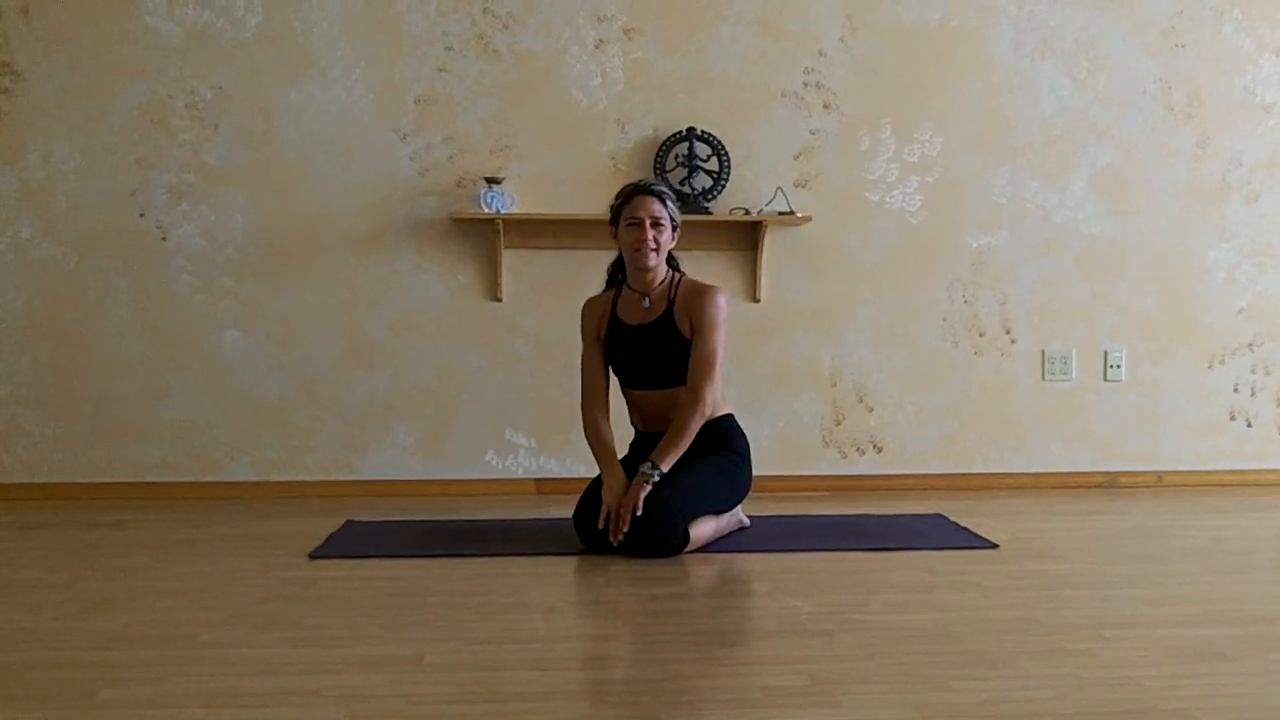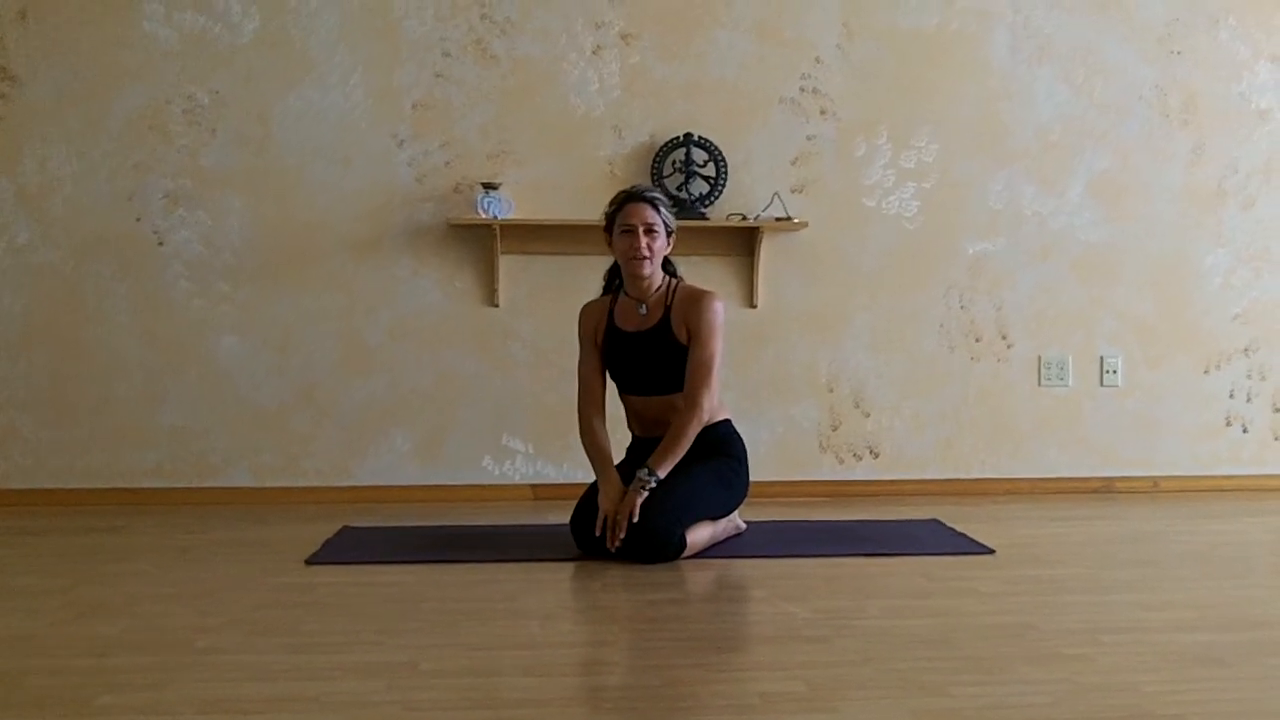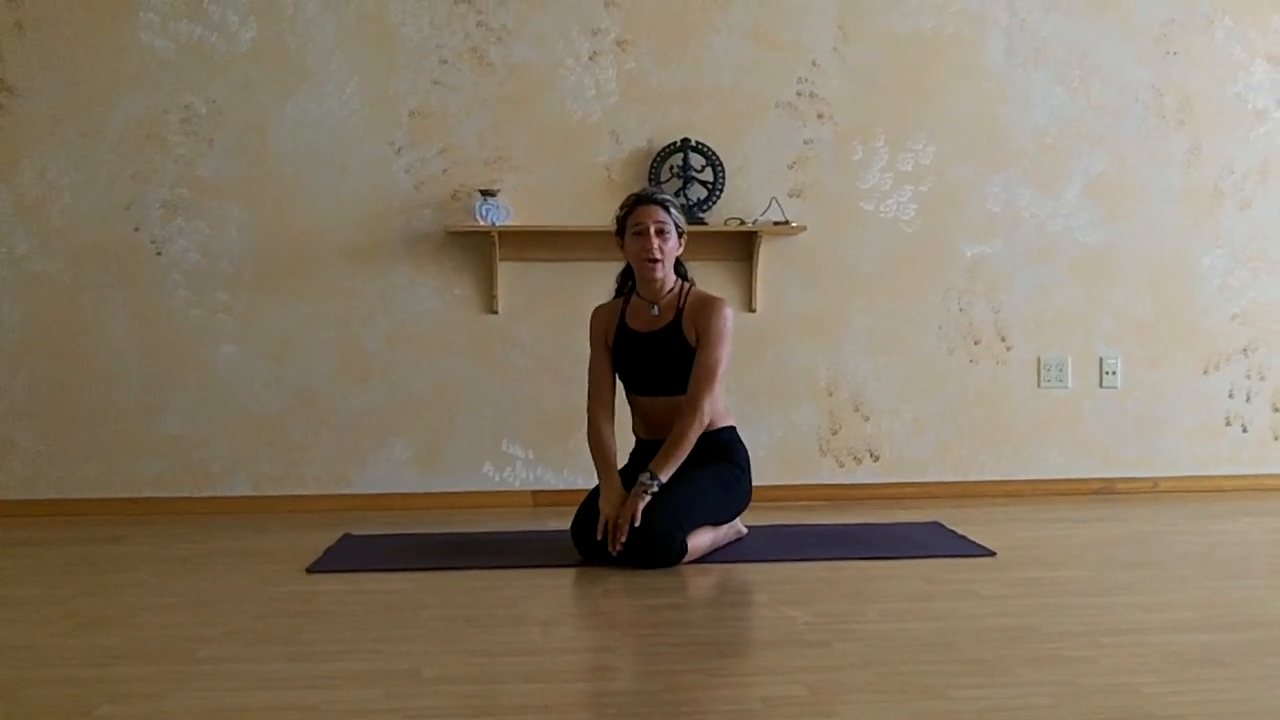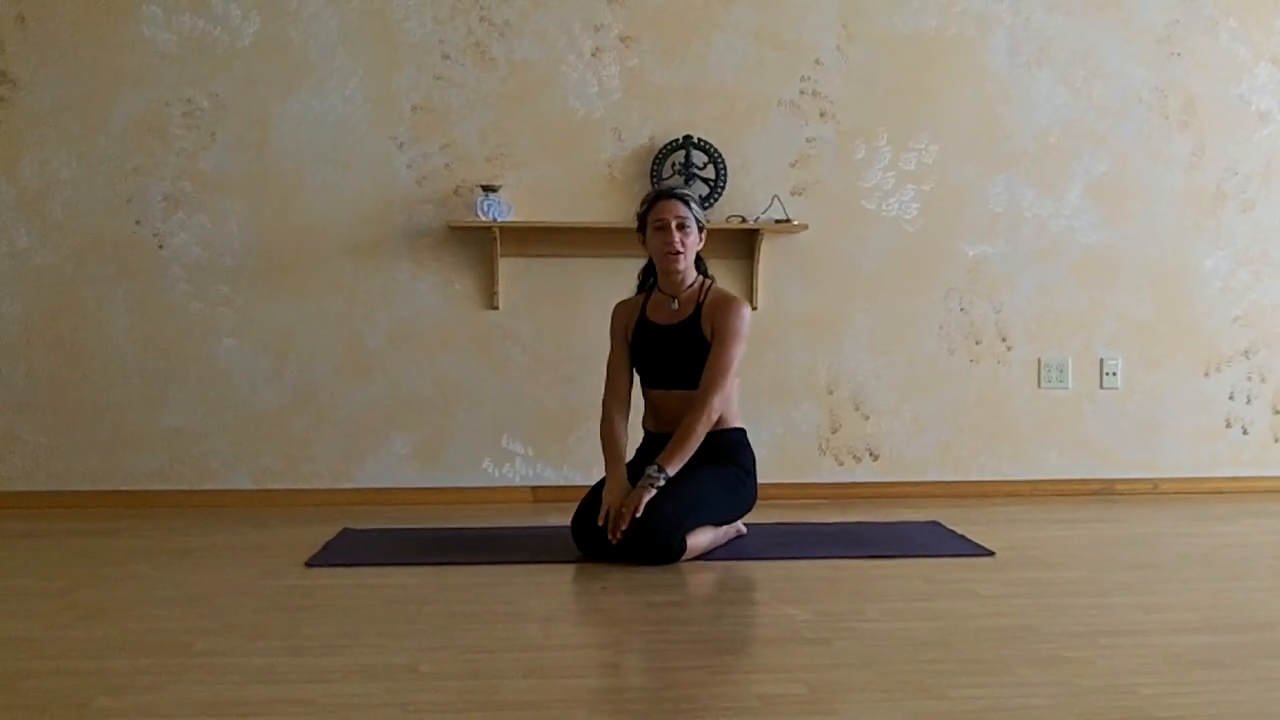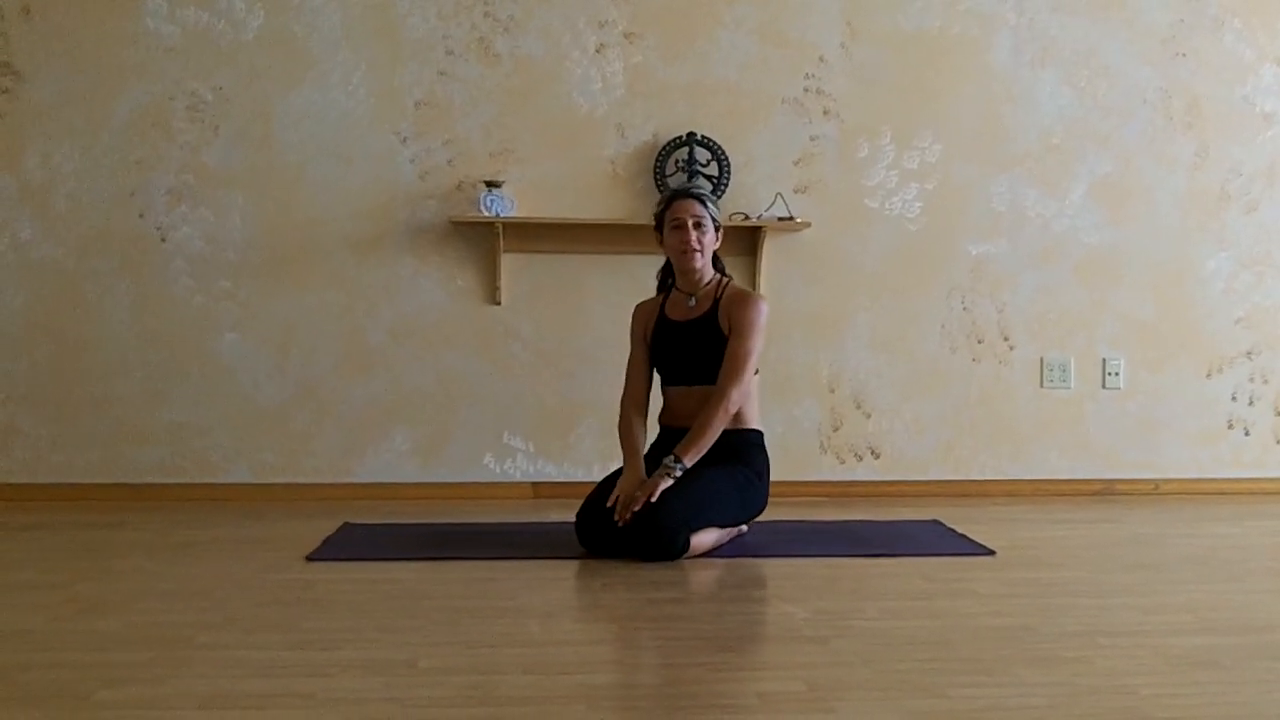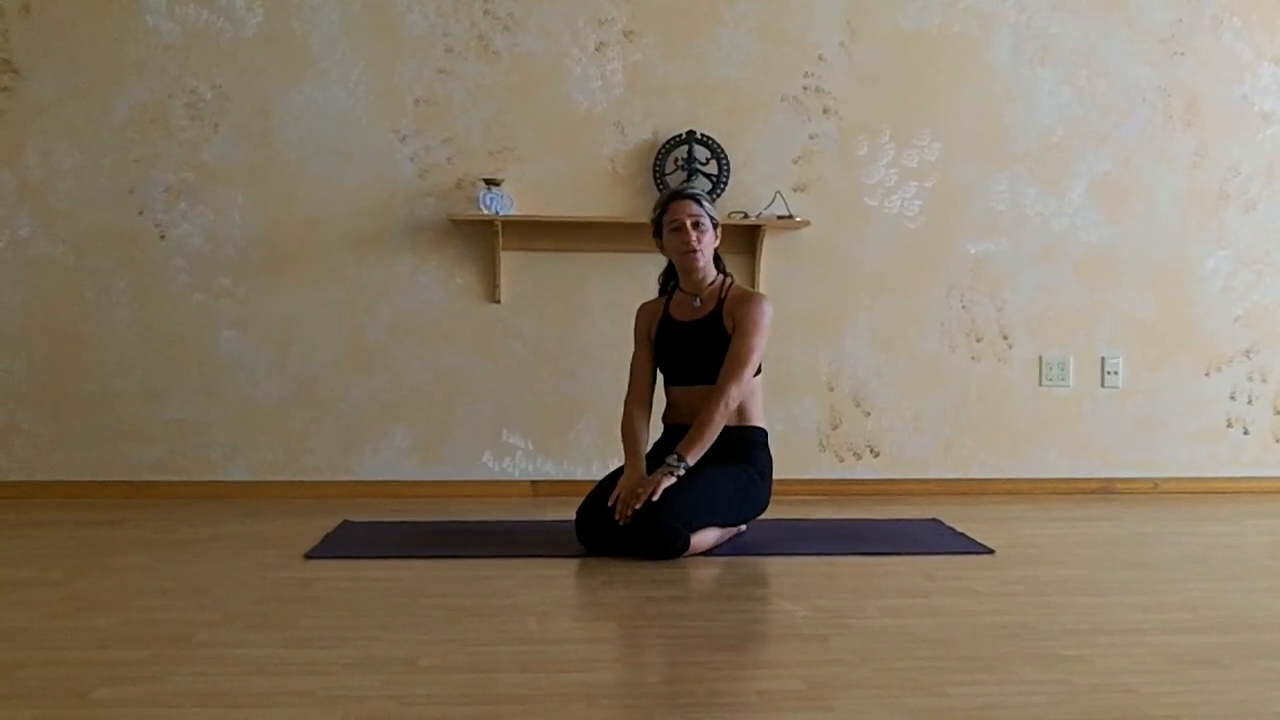
dt=0.4s
person 1, frame 1
left shoulder: (703, 299)
right shoulder: (597, 311)
left elbow: (700, 402)
right elbow: (594, 407)
left wrist: (648, 477)
right wrist: (612, 476)
left hip: (715, 447)
right hip: (648, 448)
left knee: (652, 524)
right knee: (592, 525)
left ankle: (725, 516)
person 1, frame 2
left shoulder: (700, 305)
right shoulder: (594, 316)
left elbow: (698, 408)
right elbow: (590, 412)
left wrist: (644, 482)
right wrist: (609, 482)
left hip: (712, 451)
right hip: (645, 452)
left knee: (648, 530)
right knee: (590, 530)
left ankle: (722, 521)
person 1, frame 3
left shoulder: (710, 311)
right shoulder: (606, 318)
left elbow: (699, 411)
right elbow: (599, 412)
left wrist: (647, 486)
right wrist: (611, 486)
left hip: (715, 458)
right hip: (648, 456)
left knee: (648, 535)
right knee: (590, 536)
left ankle: (723, 527)
person 1, frame 4
left shoulder: (728, 308)
right shoulder: (627, 313)
left elbow: (709, 405)
right elbow: (615, 404)
left wrist: (654, 479)
right wrist: (617, 478)
left hip: (722, 457)
right hip: (655, 452)
left knee: (649, 530)
right knee: (590, 530)
left ankle: (723, 526)
person 1, frame 5
left shoulder: (745, 304)
right shoulder: (646, 314)
left elbow: (727, 400)
right elbow: (633, 403)
left wrist: (671, 471)
right wrist: (634, 469)
left hip: (736, 457)
right hip: (668, 449)
left knee: (654, 526)
right knee: (594, 526)
left ankle: (727, 525)
right ankle: (716, 525)
person 1, frame 6
left shoulder: (750, 305)
right shoulder: (650, 314)
left elbow: (727, 397)
right elbow: (637, 402)
left wrist: (673, 470)
right wrist: (635, 469)
left hip: (738, 455)
right hip: (671, 447)
left knee: (654, 523)
right knee: (594, 524)
left ankle: (726, 524)
right ankle: (718, 523)
